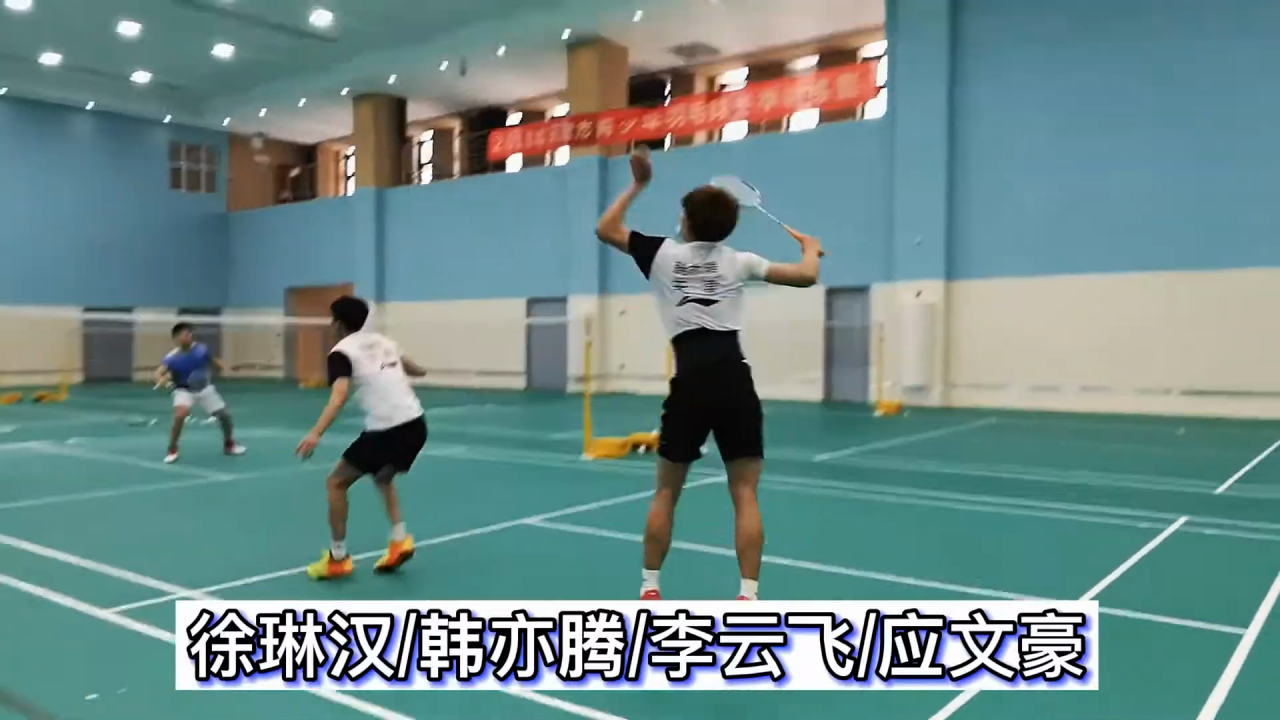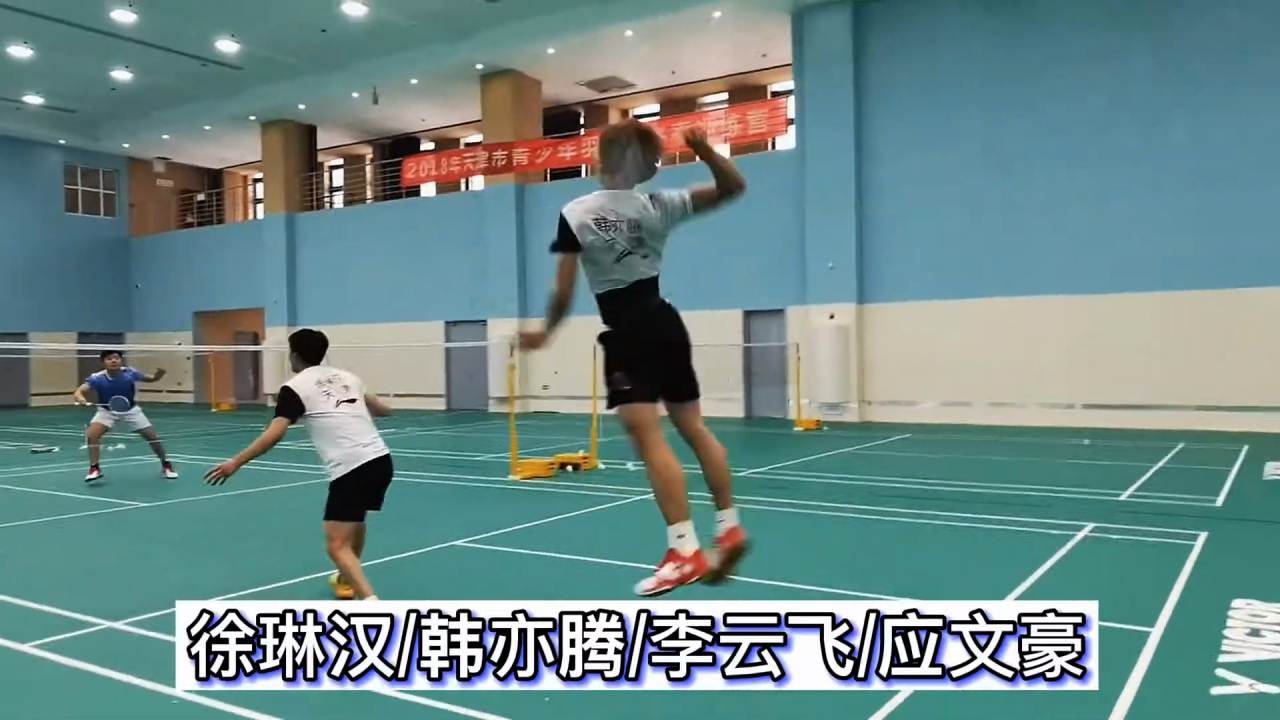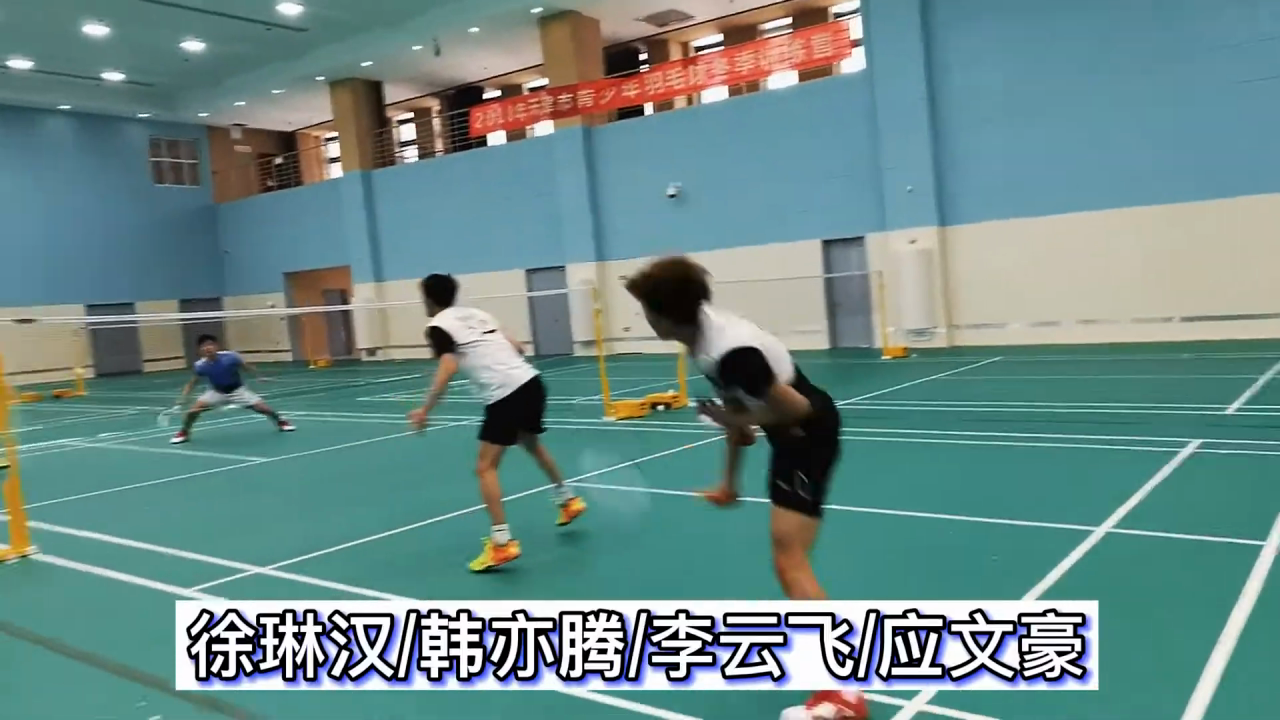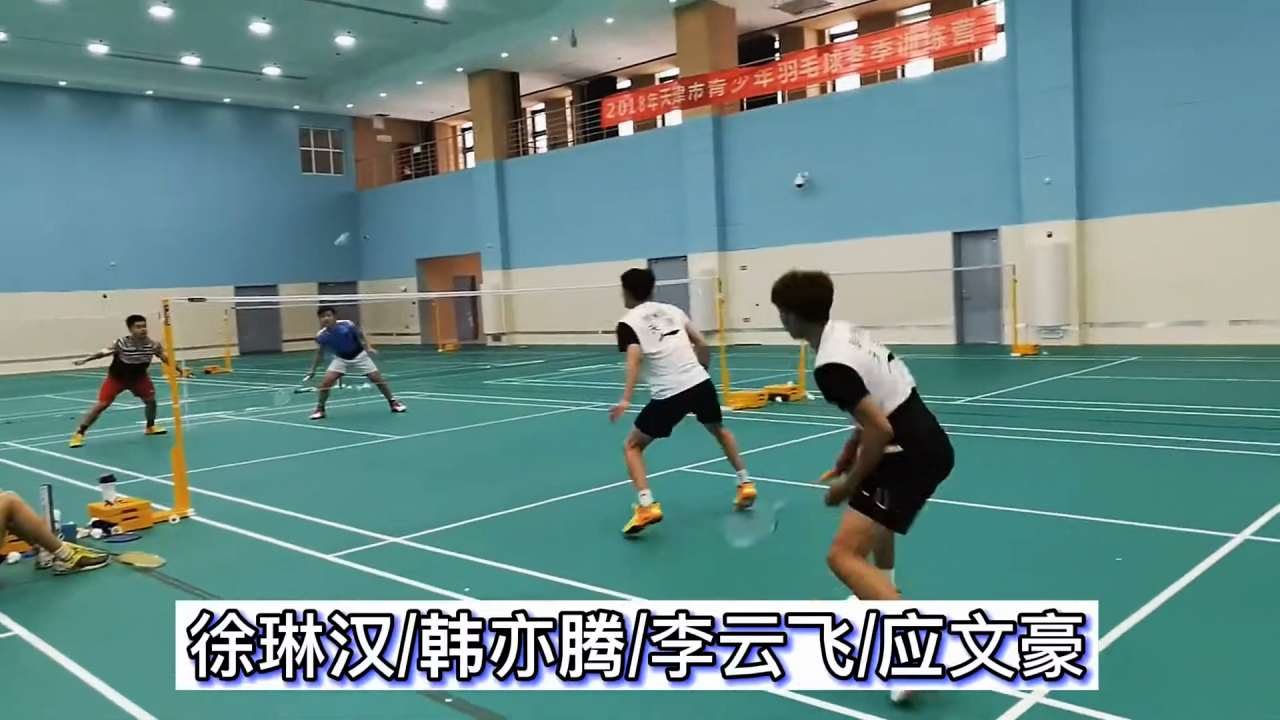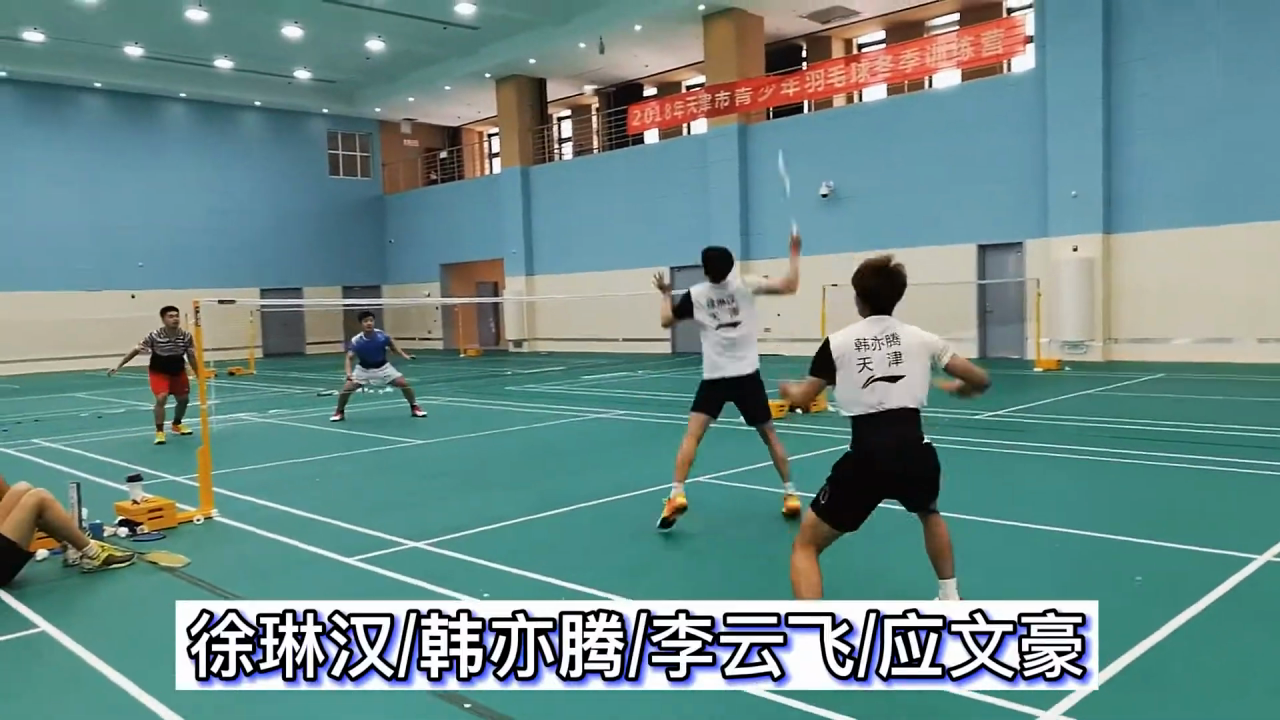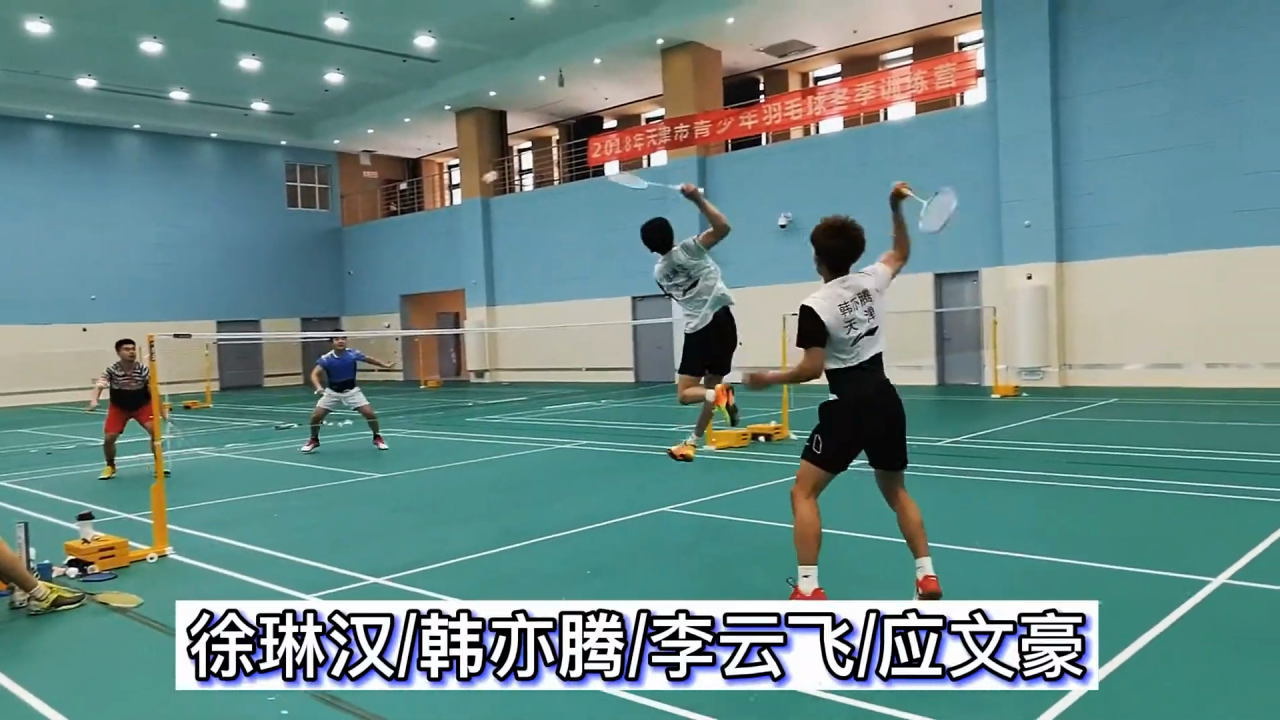
dt=0.3s
person 1, frame 1
left shoulder: (663, 254)
right shoulder: (738, 261)
left elbow: (605, 229)
right elbow: (805, 277)
left wrist: (637, 185)
right wrist: (810, 249)
left hip: (691, 386)
right hip: (733, 385)
left knee: (666, 492)
right knee: (746, 493)
left ankle: (649, 591)
right ankle: (748, 596)
person 1, frame 2
left shoulder: (575, 216)
right shoulder: (656, 204)
left elbow: (563, 294)
right elbow: (733, 187)
left wrist: (544, 332)
right wrist: (704, 149)
left hip: (625, 340)
right hip: (665, 329)
left knee: (649, 439)
right knee: (695, 430)
left ankle: (686, 552)
right ankle: (729, 529)
person 1, frame 3
left shoulder: (732, 355)
right shoulder: (709, 327)
left elbow: (795, 409)
right elbow: (735, 407)
left wrist: (741, 421)
right wrist: (730, 480)
left hip: (807, 439)
right hip: (795, 434)
left knee: (788, 561)
person 1, frame 4
left shoulder: (830, 365)
right shoulder: (844, 333)
left elbow: (879, 430)
left wrist: (849, 482)
right wrist: (848, 459)
left hip: (915, 453)
right hip: (927, 442)
left knee: (843, 556)
right knee: (869, 504)
right ankle: (886, 590)
person 1, frame 5
left shoulder: (837, 343)
right shoulder: (922, 339)
left elbow: (804, 397)
right elbow: (980, 380)
left wrist: (788, 391)
right wrist: (959, 388)
left hip: (865, 462)
right hip: (917, 458)
left knee: (805, 546)
right knee: (929, 516)
right ankle: (950, 601)
person 1, frame 6
left shoulder: (814, 306)
right shoulder: (872, 279)
left elbow: (811, 370)
right elbow: (900, 254)
left wrist: (766, 379)
right wrist: (897, 209)
left hip: (848, 407)
right hip: (885, 401)
left knee: (803, 493)
right knee: (896, 494)
left ankle: (809, 588)
right ankle: (926, 577)
person 2, frame 1
left shoulder: (341, 353)
right shoulder: (384, 342)
left elbow: (339, 395)
right elbow: (420, 371)
left wrist: (315, 434)
left hip: (385, 429)
right hip: (416, 423)
left knee: (336, 484)
right knee: (384, 479)
left ankle: (338, 557)
right ankle: (400, 541)
person 2, frame 2
left shoulder: (295, 388)
right shoulder: (347, 377)
left elbow: (274, 434)
right elbow: (384, 410)
left wrist: (235, 463)
left hip: (350, 469)
right hip: (382, 460)
left knee: (338, 546)
right knee: (353, 516)
right ankle: (348, 582)
person 2, frame 3
left shoulder: (438, 326)
right shoulder: (478, 314)
left elbow: (448, 367)
right elbow: (517, 348)
left wrist: (425, 408)
left hip: (503, 395)
right hip: (531, 383)
left knee: (485, 468)
right knee: (532, 445)
left ankle: (502, 543)
right ankle: (569, 501)
person 2, frame 4
left shoulder: (628, 322)
right shoulder: (672, 310)
left elbow: (635, 359)
right elbow: (702, 345)
left wrist: (626, 400)
left hip: (669, 394)
right hip: (701, 383)
left knee: (632, 447)
right knee: (719, 430)
left ankle: (646, 506)
right ankle: (745, 483)
person 2, frame 5
left shoulder: (695, 295)
right shoulder: (744, 286)
left elbow: (667, 321)
right elbow: (789, 286)
left wrist: (665, 294)
right wrist: (795, 254)
left hip: (714, 381)
right hip: (747, 376)
left knee: (692, 436)
right knee: (768, 435)
left ankle: (676, 495)
right ankle: (790, 495)
person 2, frame 6
left shoulder: (659, 271)
right shoulder: (688, 250)
right elbow: (723, 228)
right wrist: (697, 198)
left hip: (696, 331)
right hip: (721, 322)
left knee: (685, 392)
right knee: (710, 386)
left ankle: (719, 393)
right ankle: (693, 443)
